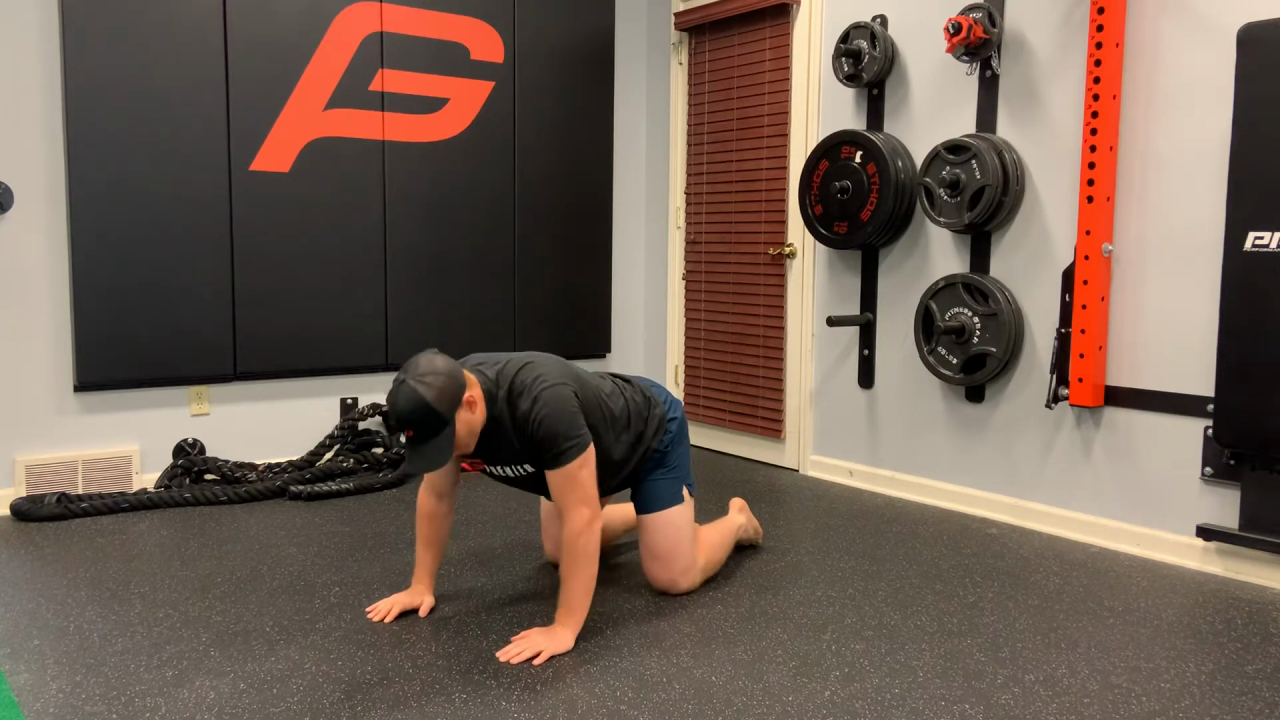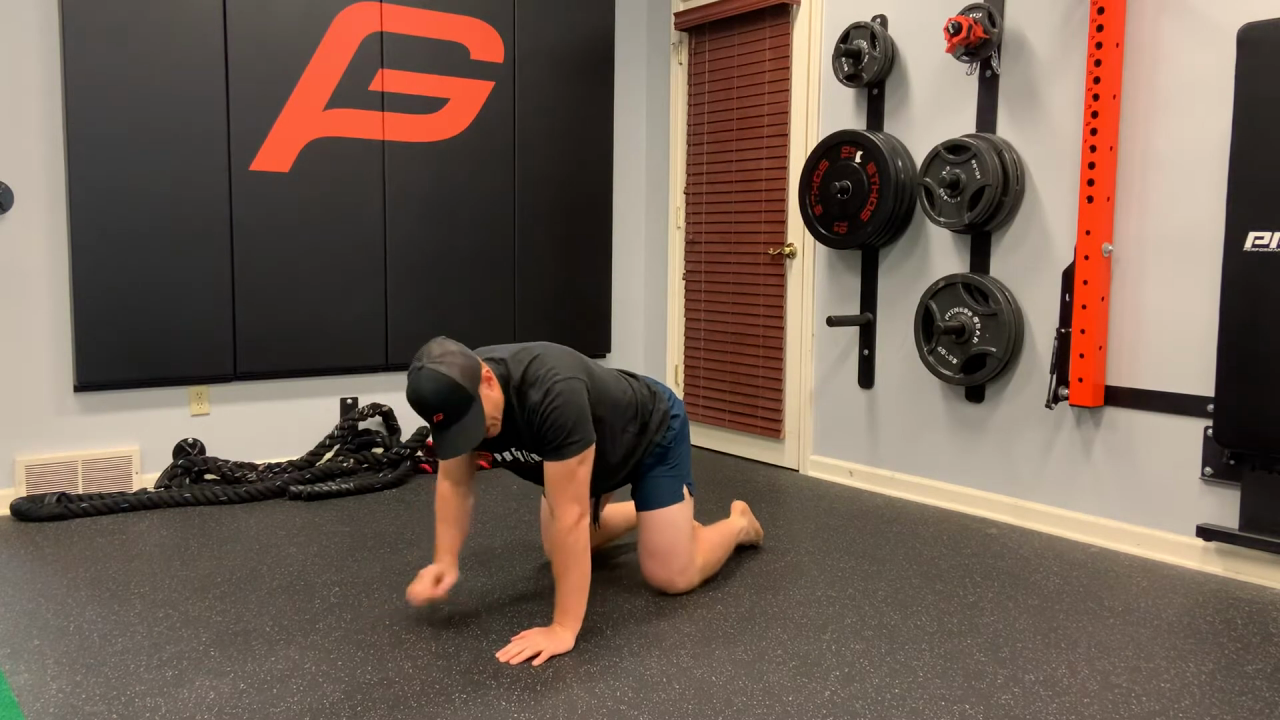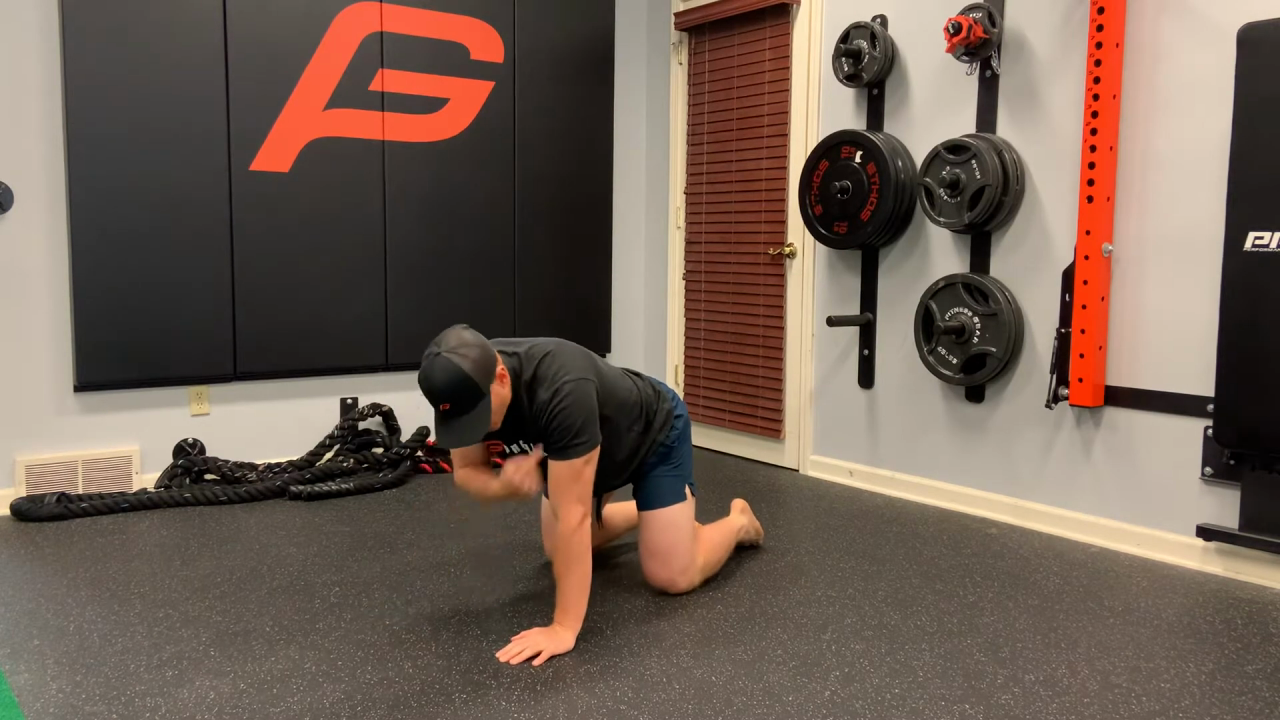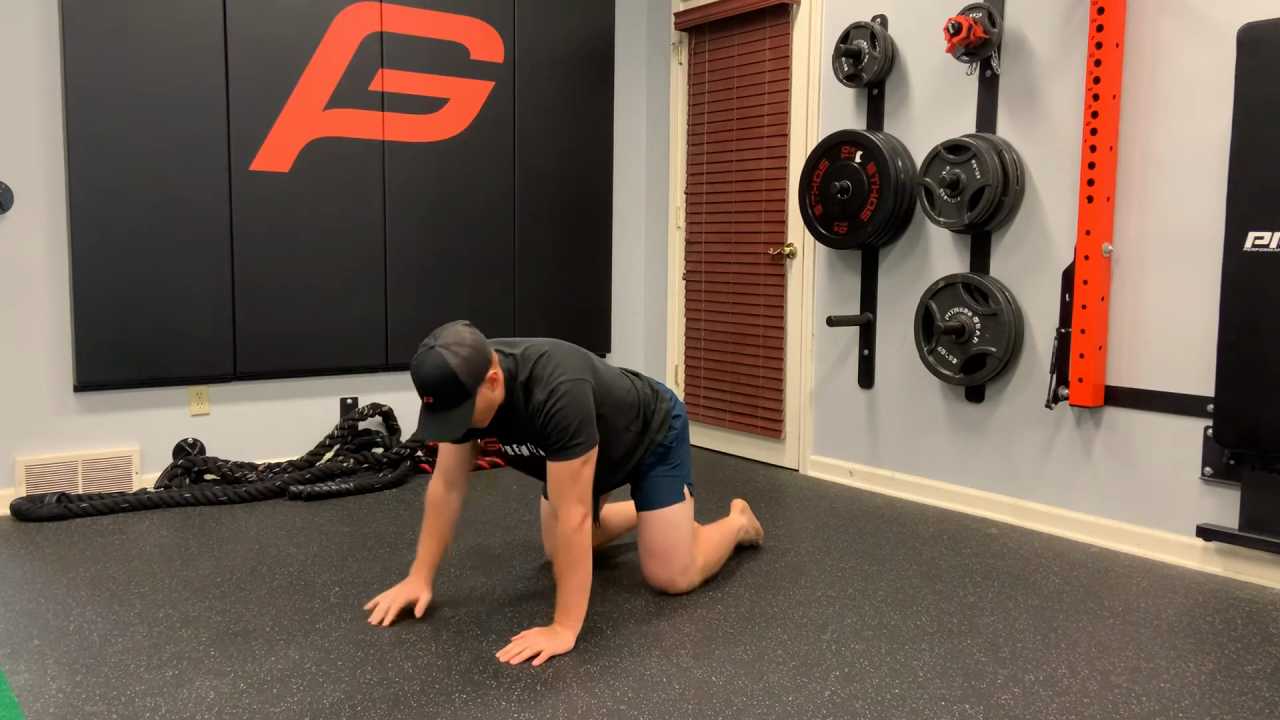
dt=0.4s
person 1, frame 1
left shoulder: (543, 403)
right shoulder: (445, 404)
left elbow: (582, 515)
right elbow: (436, 496)
left wrist: (564, 629)
right wrist: (422, 585)
left hip: (653, 432)
right hip: (599, 435)
left knee: (673, 578)
right knee: (559, 554)
left ankle: (736, 521)
right ankle: (643, 513)
person 1, frame 2
left shoulder: (553, 392)
right shoulder: (456, 398)
left elbow: (570, 512)
right elbow: (454, 482)
left wrist: (564, 628)
right wrist: (446, 562)
left hip: (654, 432)
right hip: (600, 442)
left knee: (671, 576)
right knee: (559, 554)
left ankle: (738, 523)
right ankle: (642, 512)
person 1, frame 3
left shoulder: (562, 389)
right shoulder: (465, 389)
left elbow: (571, 512)
right elbow: (467, 471)
left wrist: (564, 628)
right wrist: (505, 485)
left hip: (655, 432)
left knee: (672, 577)
right knee: (558, 553)
left ankle: (738, 522)
right ankle: (641, 512)
person 1, frame 4
left shoulder: (558, 391)
right shoulder: (459, 384)
left elbow: (572, 512)
right elbow: (447, 483)
left wrist: (564, 629)
right wrist: (418, 577)
left hip: (653, 434)
left knee: (671, 577)
right knee: (559, 551)
left ankle: (737, 522)
right ankle: (641, 512)
